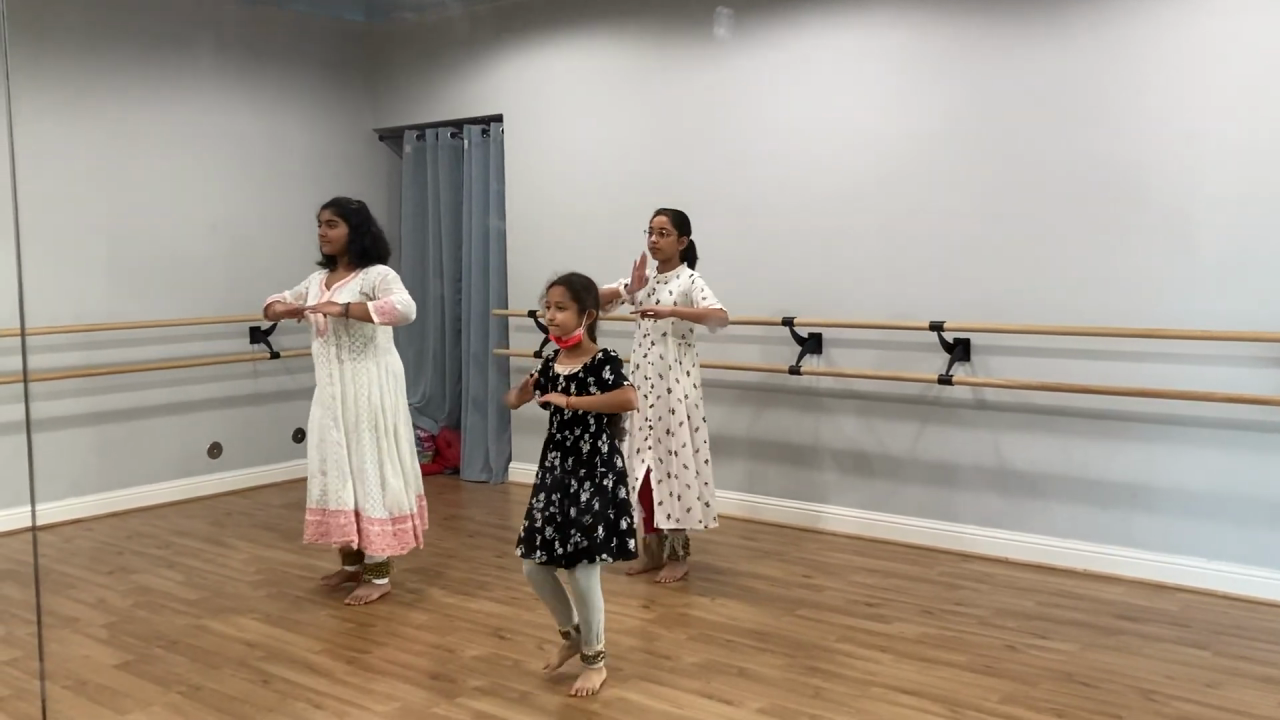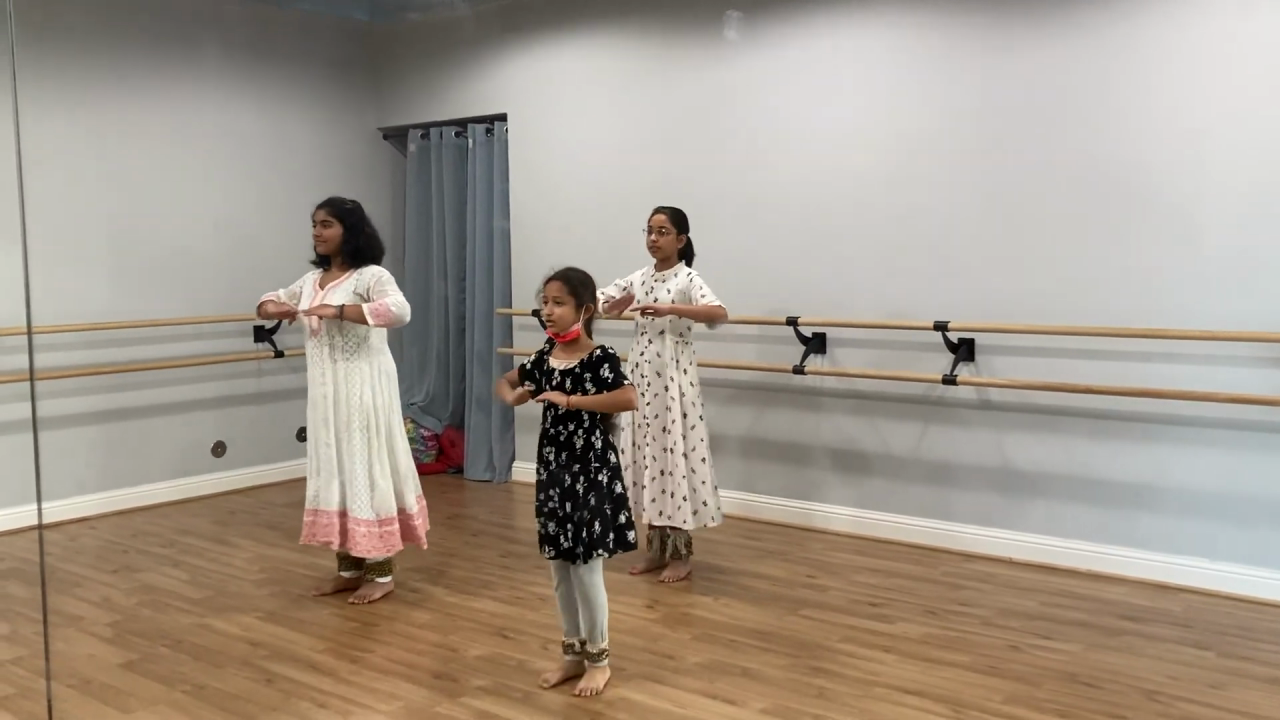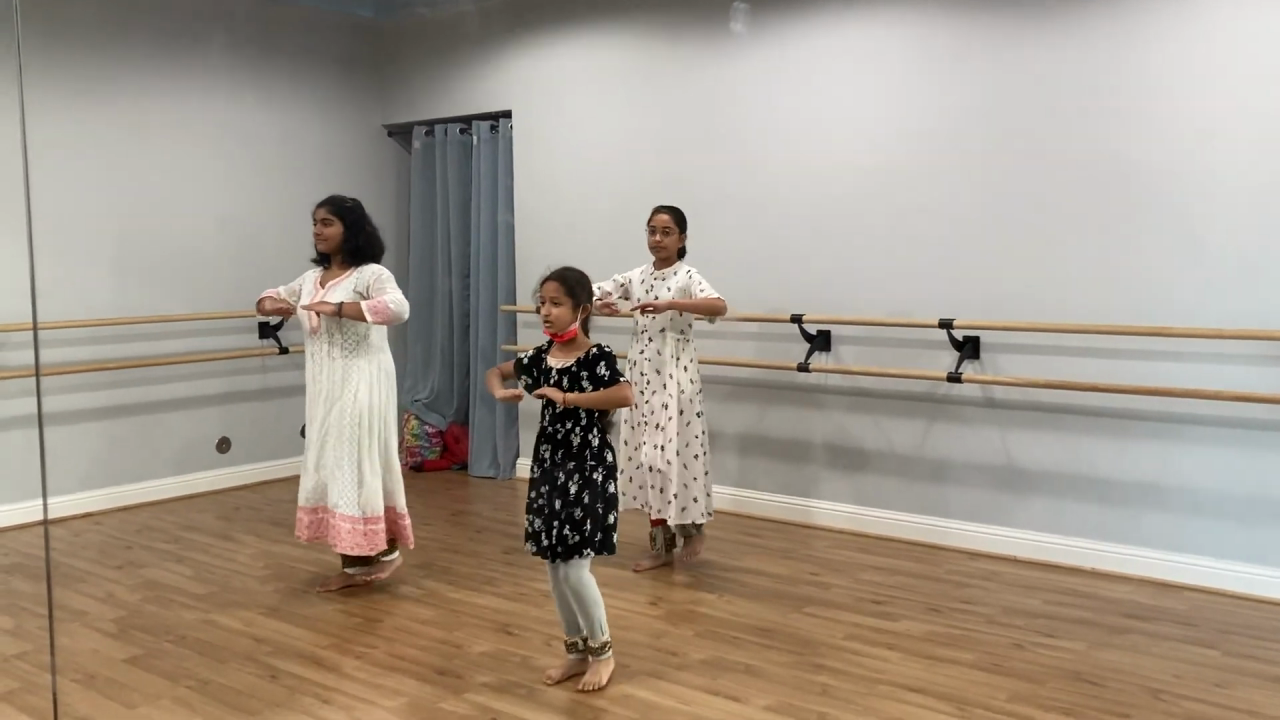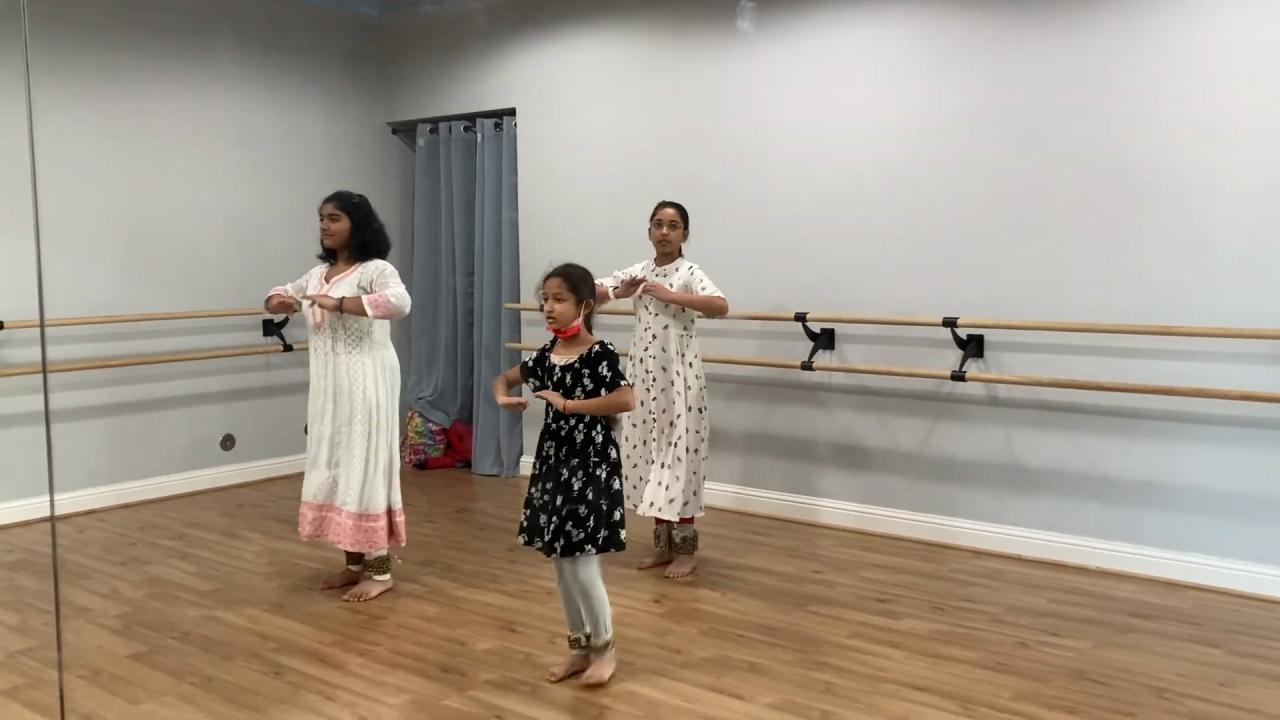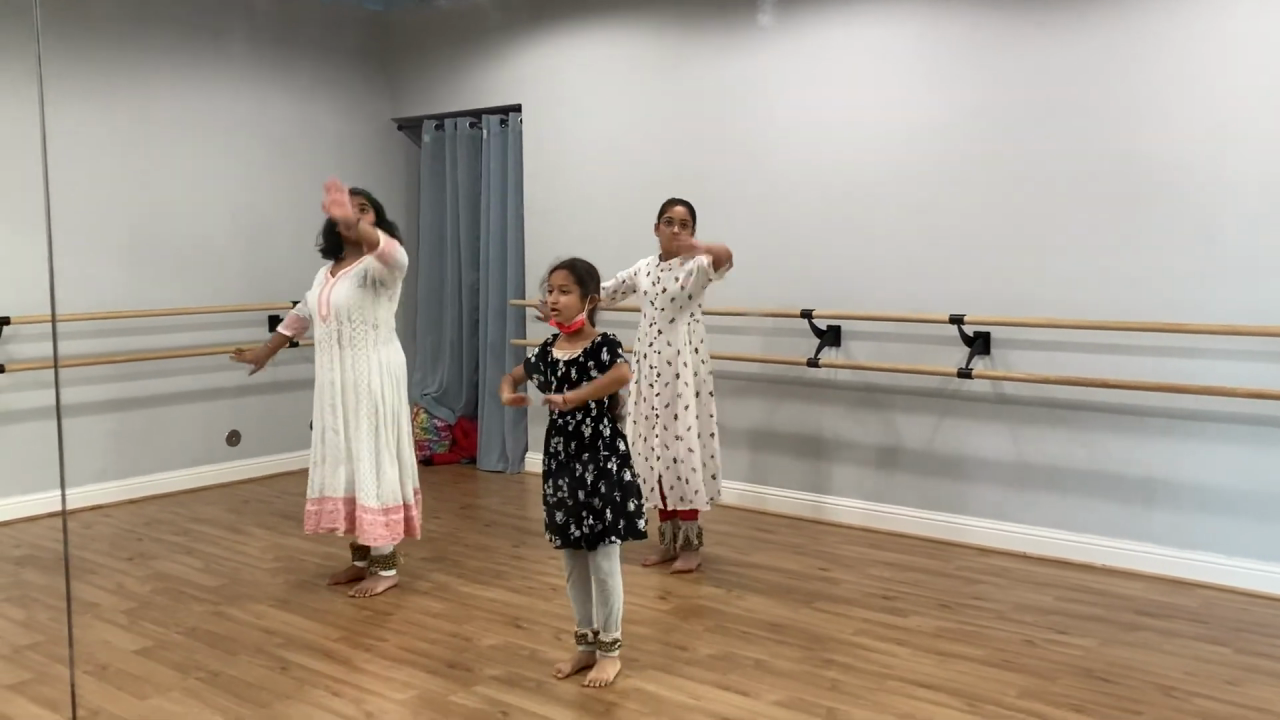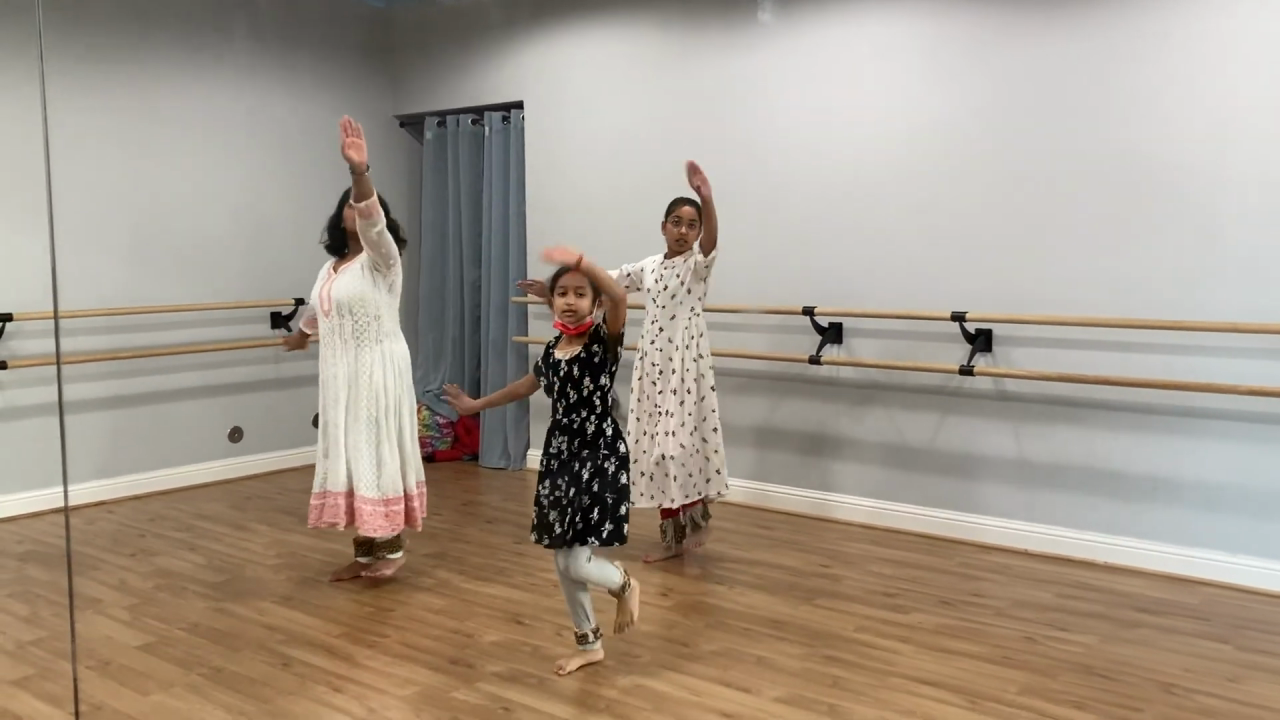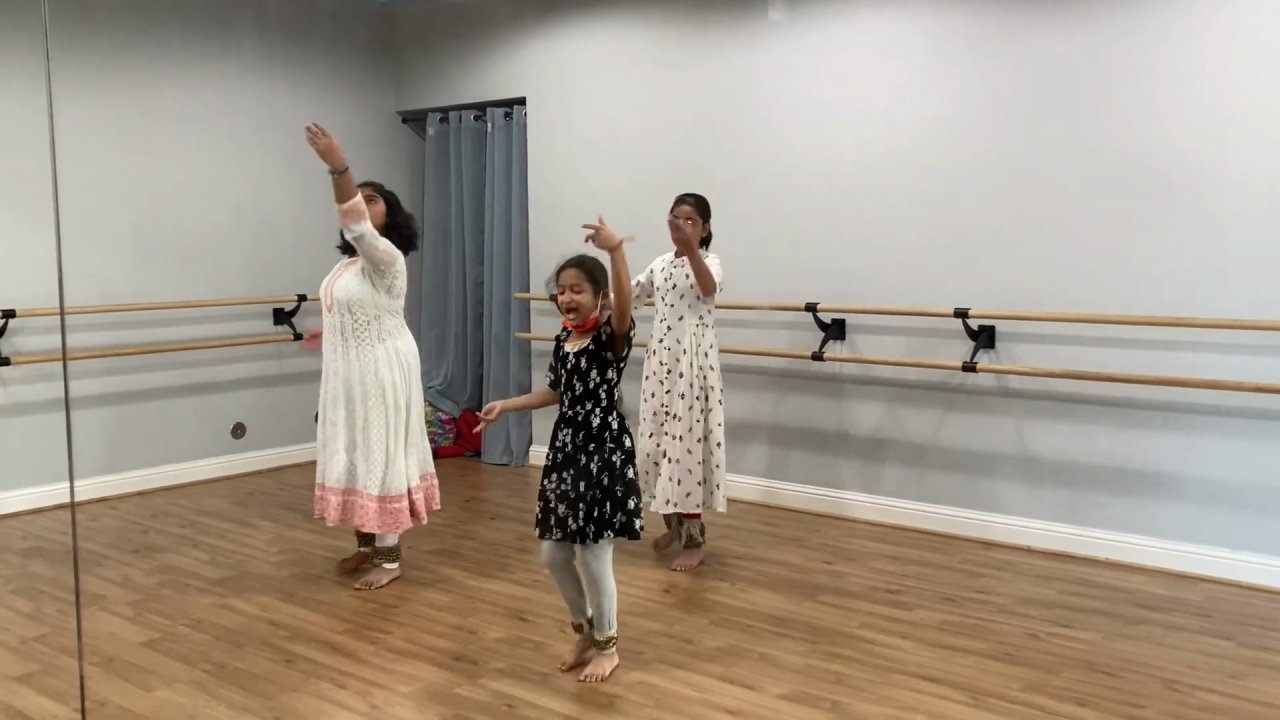
dt=0.3s
person 1, frame 1
left shoulder: (603, 362)
right shoulder: (550, 363)
left elbow: (629, 400)
right elbow: (513, 401)
left wrist: (570, 401)
right wrist: (520, 393)
left hip: (595, 475)
right hip: (555, 471)
left knee: (583, 573)
right knee: (535, 566)
left ankle: (594, 661)
right ankle: (571, 633)
person 1, frame 2
left shoulder: (600, 358)
right shoulder: (544, 356)
left elbow: (629, 399)
right elbow: (505, 380)
left wrist: (570, 400)
right wrist: (511, 396)
left hip: (591, 470)
right hip: (552, 467)
left knee: (586, 569)
right knee: (560, 568)
left ankle: (598, 659)
right ankle: (573, 653)
person 1, frame 3
left shoulder: (597, 357)
right shoulder: (540, 355)
left elbow: (626, 396)
right elbow: (496, 372)
left wrist: (567, 397)
right wrist: (501, 392)
left hip: (587, 468)
right hip: (549, 465)
left knee: (573, 568)
right knee: (555, 567)
left ankle: (602, 651)
right ankle: (577, 650)
person 1, frame 4
left shoulder: (600, 355)
right shoulder: (545, 354)
left elbow: (626, 400)
right elbow: (504, 378)
left wrist: (570, 405)
right wrist: (503, 398)
left hip: (592, 466)
right hip: (552, 463)
left knee: (582, 567)
right knee: (562, 565)
left ankle: (603, 651)
right ankle: (580, 648)
person 1, frame 5
left shoulder: (603, 345)
right shoulder: (547, 348)
left elbow: (623, 375)
right elbow: (512, 376)
left wrist: (571, 398)
right wrist: (507, 394)
left hip: (601, 458)
right hip: (561, 458)
left knee: (602, 559)
right knee: (573, 559)
left ankle: (609, 650)
right ankle: (586, 644)
person 1, frame 6
left shoulder: (603, 343)
right shoulder: (553, 348)
left elbow: (618, 298)
right elbow: (529, 383)
left wrist: (579, 265)
right wrist: (478, 404)
left hip: (599, 457)
right hip: (560, 455)
left knee: (576, 561)
right knee: (563, 560)
left ankle: (623, 585)
right ankle: (589, 641)
person 1, frame 7
left shoulder: (611, 339)
right shoulder: (563, 343)
left elbow: (625, 307)
left wrist: (615, 251)
right wrist: (505, 405)
left hip: (604, 454)
right hip: (565, 451)
left knee: (593, 558)
right knee: (554, 555)
left ankle: (606, 647)
right ankle: (584, 631)
person 2, frame 1
left shoulder: (377, 276)
right shoulder: (317, 280)
left elbow: (404, 309)
right elbow: (273, 303)
left wrist: (343, 309)
right wrist: (283, 309)
left hip: (371, 388)
right hip: (331, 390)
left knee: (371, 468)
right knee: (333, 468)
left ankle: (378, 573)
right ankle: (351, 560)
person 2, frame 2
left shoulder: (371, 277)
right shoulder: (311, 280)
left elbow: (400, 310)
right elbow: (270, 301)
left wrist: (338, 311)
right wrist: (274, 308)
left hip: (364, 387)
right hip: (326, 391)
left knee: (367, 471)
right knee: (333, 472)
left ankle: (381, 572)
right ankle: (349, 568)
person 2, frame 3
left shoulder: (371, 274)
right shoulder: (311, 278)
left elbow: (398, 308)
right elbow: (271, 297)
left wrist: (337, 308)
right wrist: (272, 305)
left hip: (362, 385)
right hip: (325, 388)
left knee: (357, 467)
right knee: (329, 469)
left ankle: (386, 549)
right ankle: (353, 563)
person 2, frame 4
left shoulder: (376, 270)
right shoulder: (319, 274)
left elbow: (399, 303)
right elbow: (281, 295)
left wrist: (338, 304)
right wrist: (280, 301)
left hip: (366, 384)
right hip: (329, 386)
left knee: (365, 466)
right knee: (334, 466)
left ankle: (380, 570)
right ankle: (355, 562)
person 2, frame 5
left shoulder: (380, 266)
right shoulder: (327, 272)
left elbow: (396, 257)
right elbow: (301, 315)
left wrist: (355, 223)
right wrist: (267, 350)
left hip: (373, 378)
right hip: (335, 381)
left knee: (373, 461)
right knee: (342, 462)
left ankle: (386, 566)
right ankle: (362, 558)
person 2, frame 6
left shoulder: (382, 258)
right shoulder: (330, 267)
left elbow: (372, 220)
right elbow: (316, 311)
left wrist: (361, 171)
right wrist: (299, 335)
left hip: (377, 372)
right hip: (340, 375)
left knee: (374, 456)
right knee: (344, 458)
left ankle: (390, 546)
right ankle: (365, 552)
person 2, frame 7
left shoulder: (386, 257)
right shoulder: (348, 263)
left elbow: (357, 224)
left wrist: (337, 164)
right wrist: (325, 332)
left hip: (383, 370)
right hip: (348, 372)
left knee: (380, 457)
right knee: (350, 454)
left ankle: (388, 559)
right ankle: (366, 546)
person 3, frame 1
left shoulder: (690, 281)
right shoulder: (643, 280)
left elbow: (720, 318)
left wrist: (671, 311)
right wrist: (628, 290)
left hip: (676, 381)
right hip: (642, 380)
left knee: (674, 460)
right knee: (641, 464)
left ankle: (676, 554)
right ankle: (653, 545)
person 3, frame 2
left shoulder: (688, 279)
right shoulder: (638, 279)
left elbow: (719, 313)
right elbow: (595, 300)
left wrist: (670, 309)
right wrist: (610, 307)
left hip: (674, 379)
right hip: (641, 379)
left knee: (676, 459)
right knee: (647, 460)
left ankle: (680, 555)
right ankle: (657, 549)
person 3, frame 3
left shoulder: (687, 277)
right shoulder: (635, 277)
left elbow: (719, 307)
right elbow: (590, 293)
left wrist: (670, 304)
right wrist: (599, 304)
left hip: (675, 377)
right hip: (642, 377)
left knee: (670, 454)
right knee: (646, 457)
left ankle: (690, 529)
right ankle: (661, 545)
person 3, frame 4
left shoulder: (690, 273)
right shoulder: (637, 272)
left elbow: (720, 306)
right elbow: (591, 291)
left wrist: (668, 294)
right wrist: (622, 291)
left hip: (679, 374)
right hip: (644, 374)
left knee: (676, 454)
right knee: (650, 454)
left ankle: (686, 547)
right ankle: (664, 543)
person 3, frame 5
left shoulder: (696, 266)
right shoulder: (641, 270)
left elbow: (726, 256)
right elbow: (603, 293)
left wrist: (694, 247)
left hip: (685, 369)
right hip: (649, 370)
left knee: (684, 448)
right knee: (654, 450)
left ankle: (691, 544)
right ankle: (669, 540)
person 3, frame 6
left shoulder: (699, 263)
right shoulder: (647, 267)
left elbow: (711, 238)
left wrist: (707, 197)
right wrist: (552, 290)
left hip: (685, 368)
right hip: (650, 367)
left knee: (677, 445)
right knee: (656, 446)
left ankle: (696, 516)
right ankle: (672, 536)
person 3, frame 7
left shoulder: (706, 262)
right shoulder: (659, 266)
left elbow: (709, 289)
left wrist: (691, 249)
left hip: (693, 365)
right hip: (660, 365)
left knee: (688, 445)
right knee: (657, 445)
left ankle: (694, 541)
right ankle: (675, 524)
